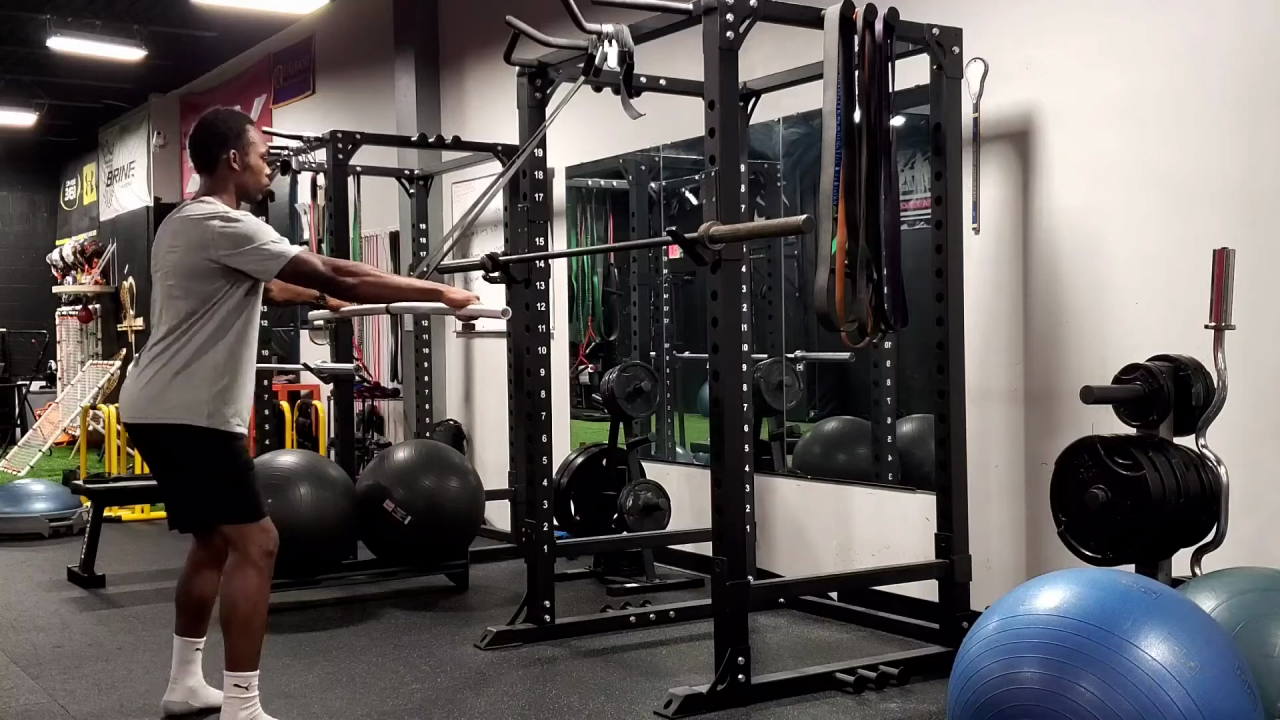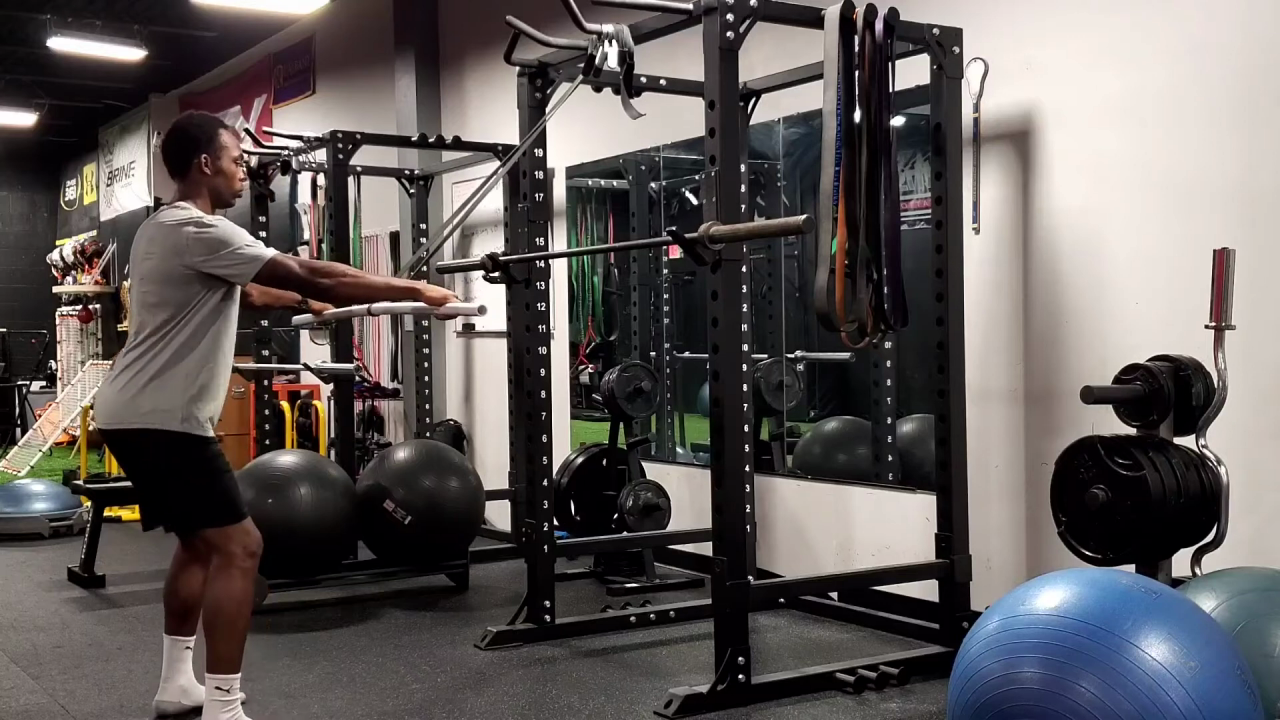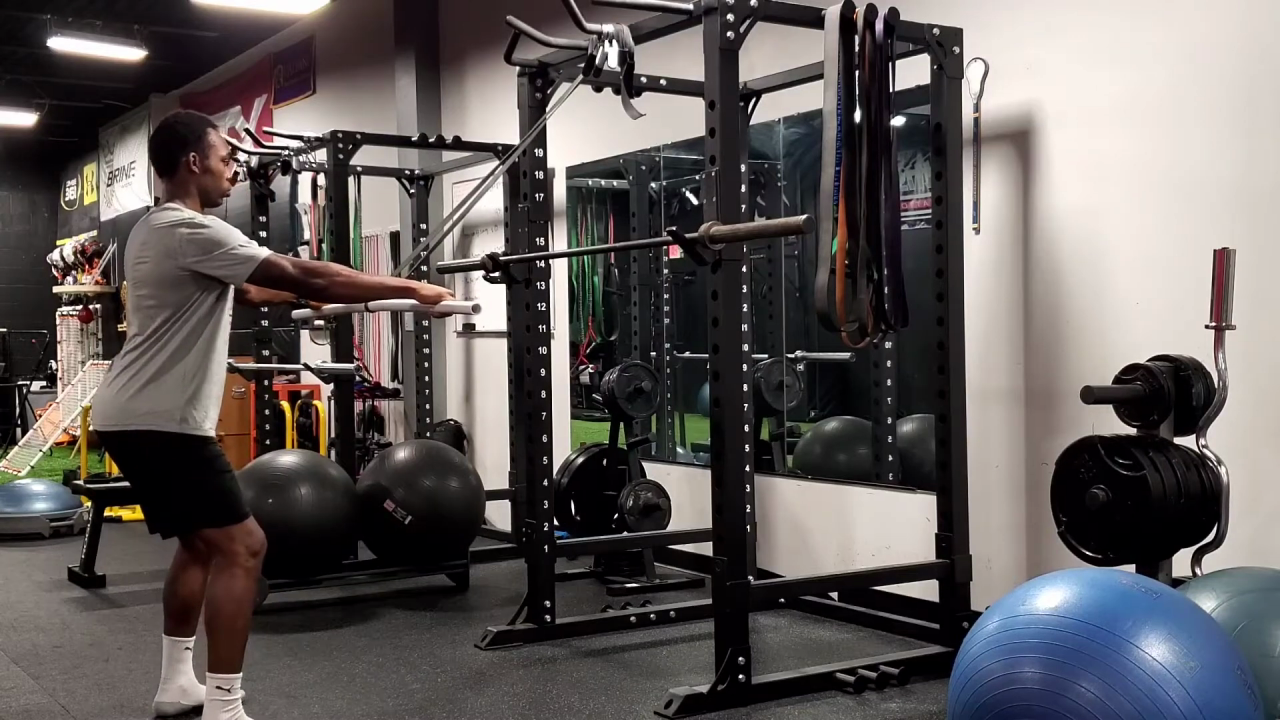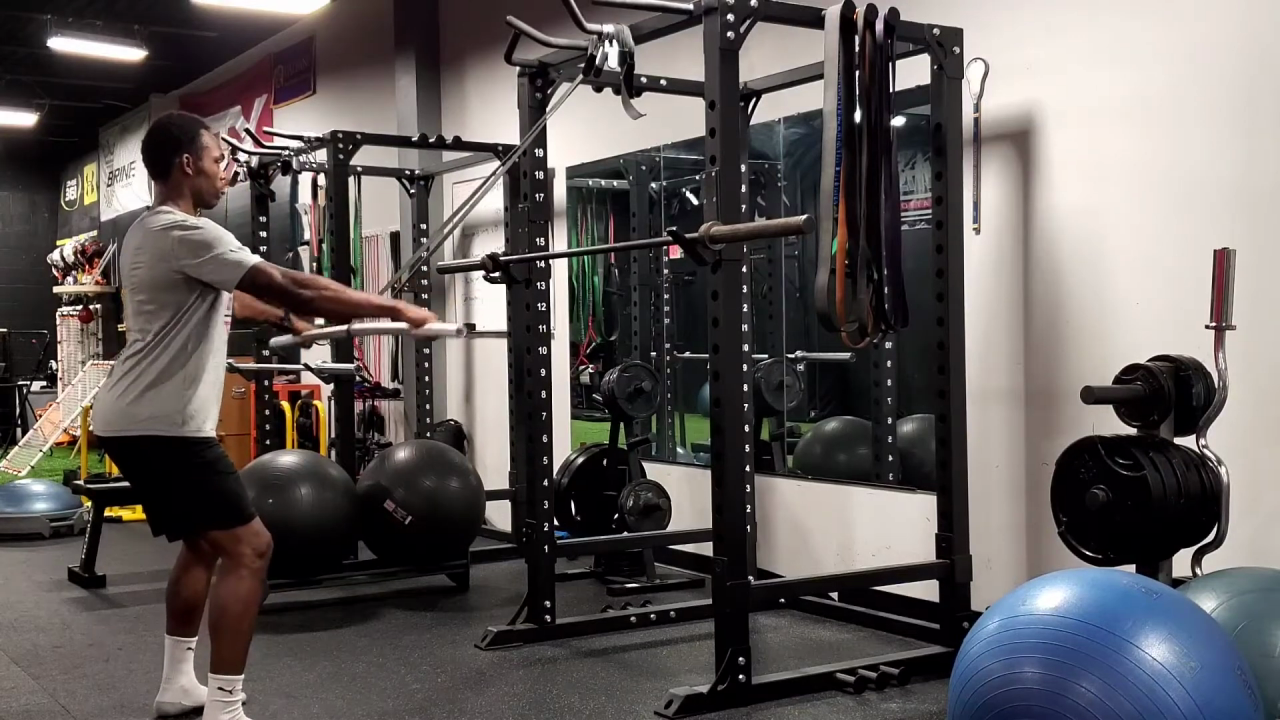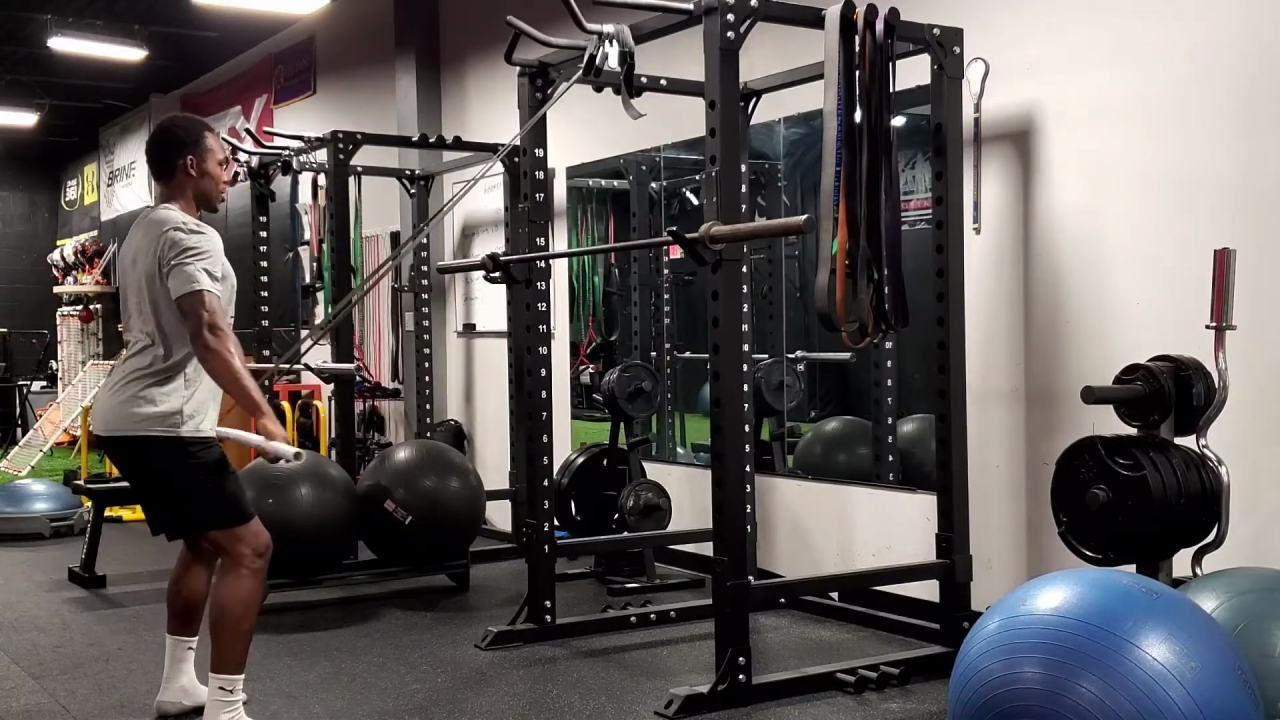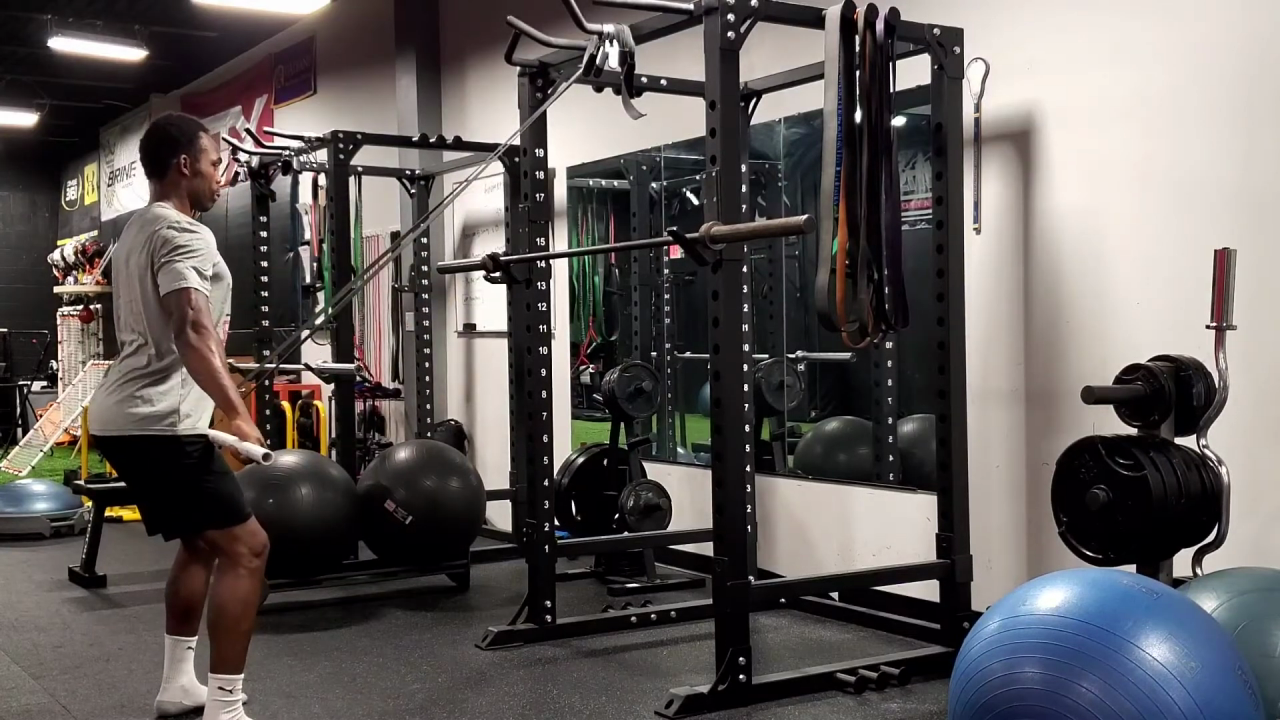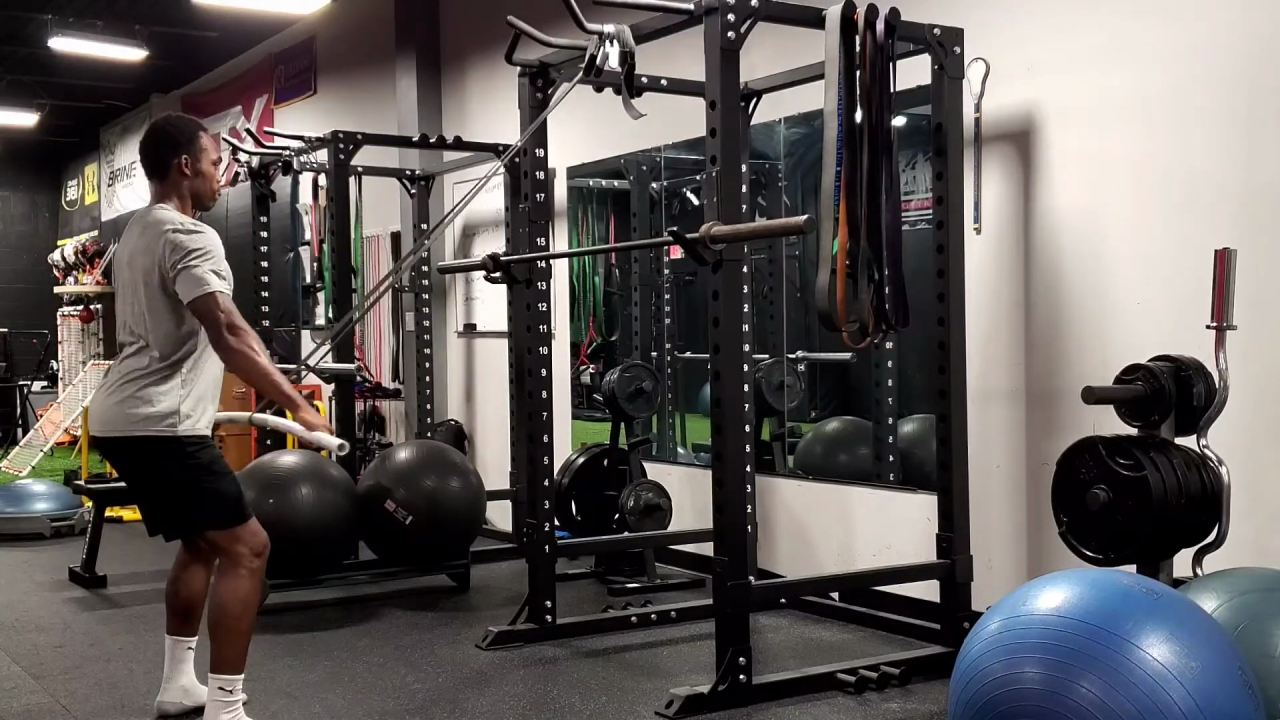
dt=0.7s
person 1, frame 1
left shoulder: (187, 224)
right shoulder: (222, 225)
left elbow: (261, 288)
right elbow: (337, 276)
left wrist: (319, 299)
right wrist: (440, 292)
left hip: (161, 409)
right hip: (186, 413)
left knee: (214, 540)
right knee: (254, 545)
person 1, frame 2
left shoulder: (169, 228)
right shoulder: (199, 231)
left elbow: (245, 291)
right elbow: (313, 276)
left wrist: (302, 304)
right wrist: (417, 290)
left hip: (137, 414)
right hip: (161, 419)
left knee: (201, 541)
right knee: (238, 548)
person 1, frame 3
left shoulder: (160, 229)
right shoulder: (189, 231)
left elbow: (243, 289)
right elbow: (304, 276)
left wrist: (302, 297)
right wrist: (411, 289)
left hip: (136, 416)
right hip: (159, 420)
left knee: (201, 542)
right knee: (240, 547)
person 1, frame 4
left shoulder: (149, 232)
right shoulder: (186, 234)
left elbow: (219, 303)
right elbow: (292, 286)
left wrist: (283, 317)
right wrist: (393, 309)
left hip: (133, 418)
right hip: (160, 423)
left knee: (203, 544)
right knee: (247, 548)
person 1, frame 5
left shoulder: (143, 231)
right shoulder: (188, 235)
right elbow: (209, 333)
right wrist: (263, 414)
left hip: (129, 416)
right hip: (160, 423)
left knee: (205, 543)
right knee: (247, 547)
person 1, frame 6
left shoulder: (138, 231)
right shoulder: (182, 233)
right elbow: (192, 330)
right wrist: (236, 413)
left hip: (125, 415)
right hip: (156, 421)
left knee: (202, 542)
right knee: (245, 548)
person 1, frame 7
left shoulder: (139, 233)
right shoulder: (187, 236)
right elbow: (227, 333)
right wrist: (297, 406)
left hip: (125, 416)
right hip: (157, 424)
left knee: (202, 542)
right knee: (245, 548)
